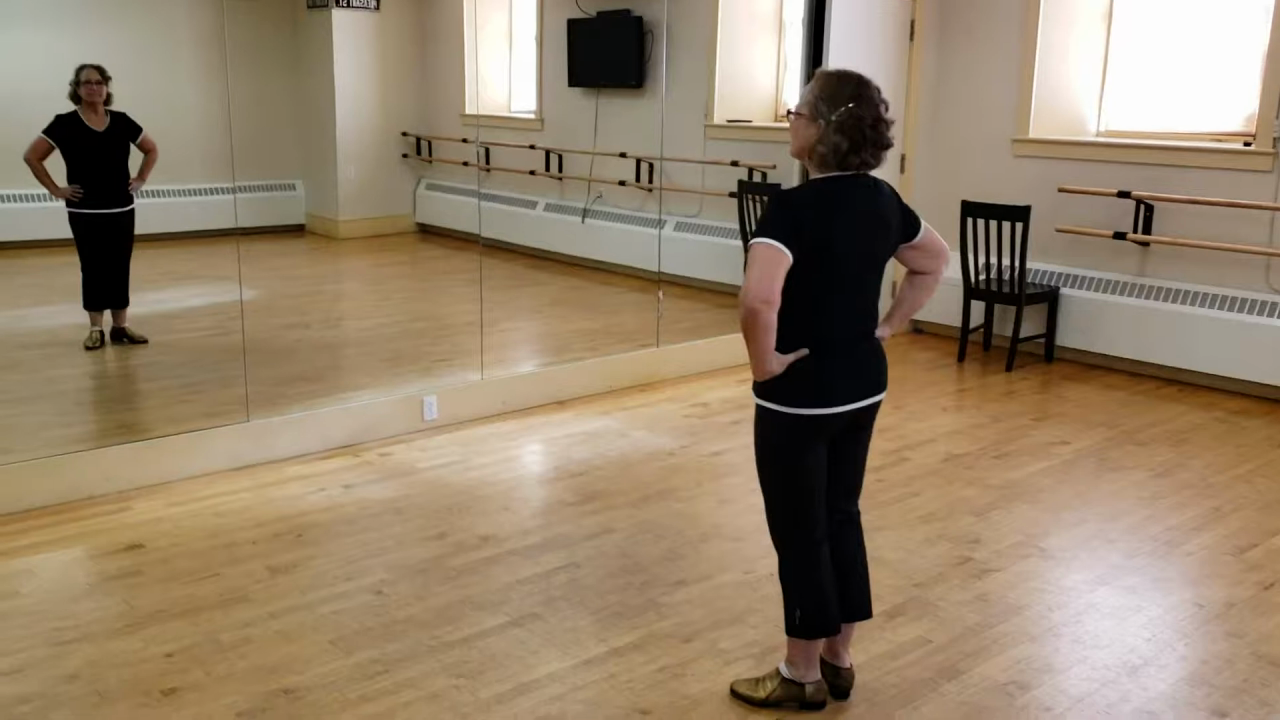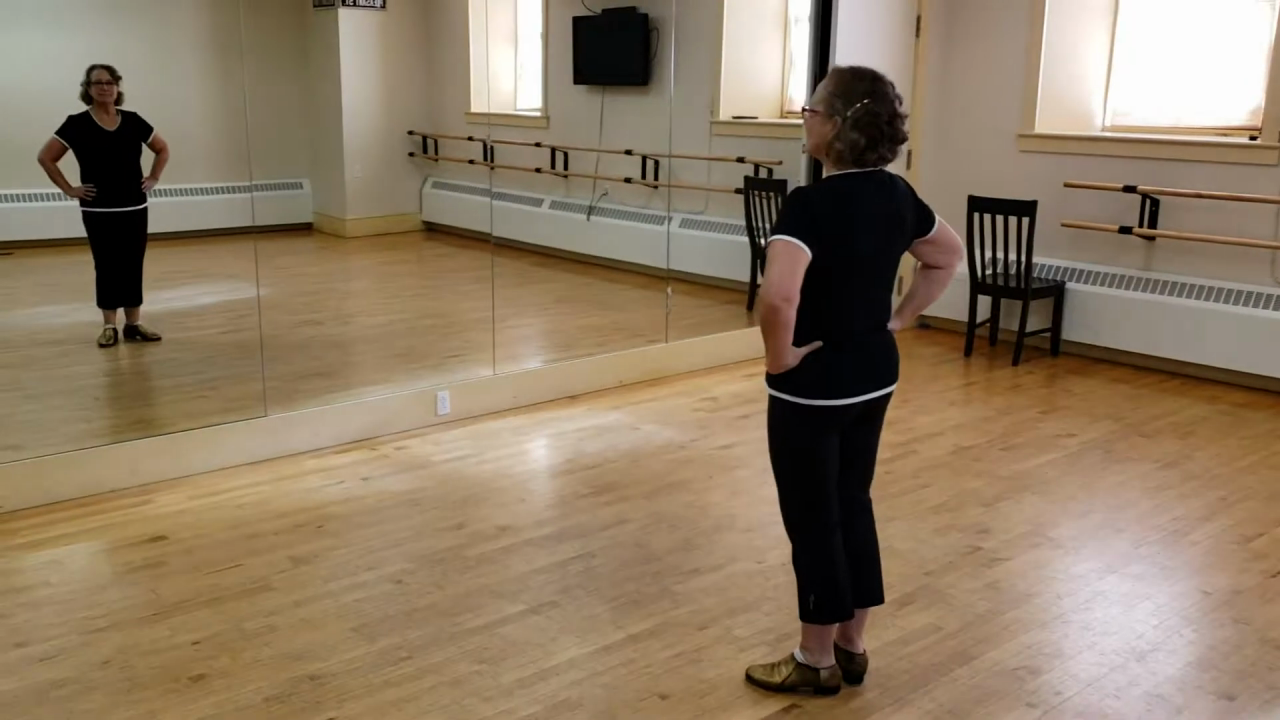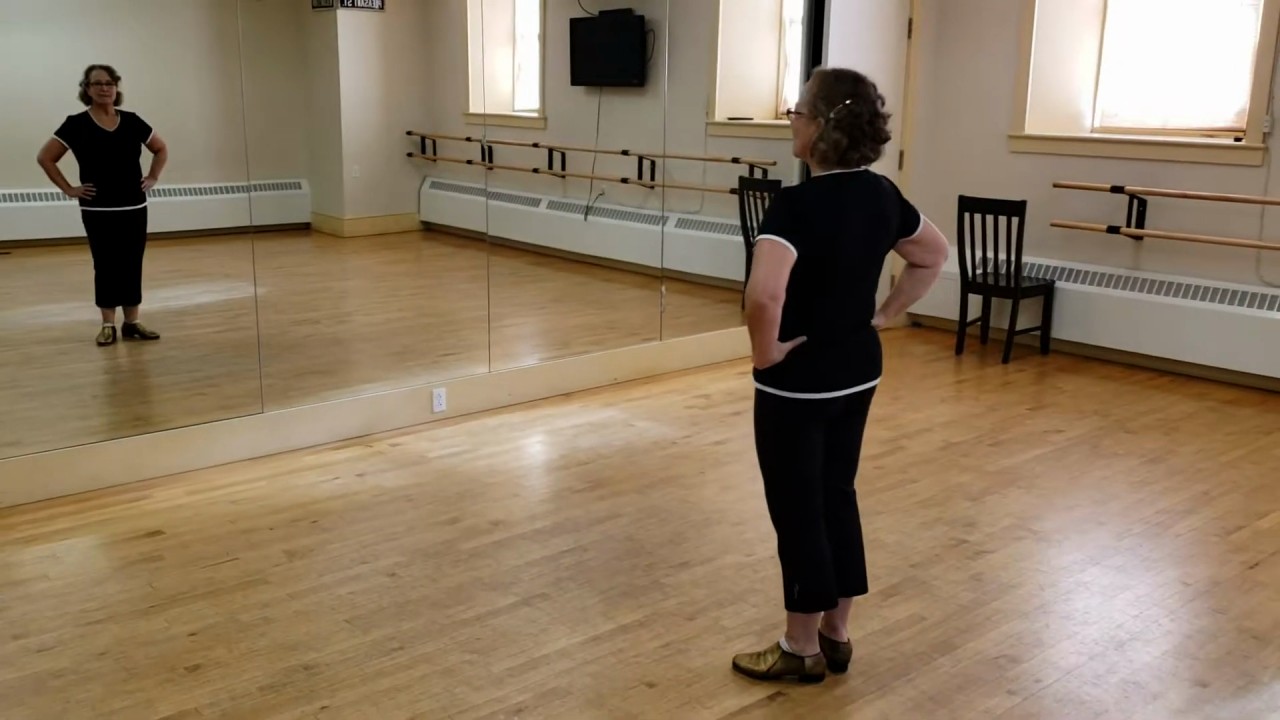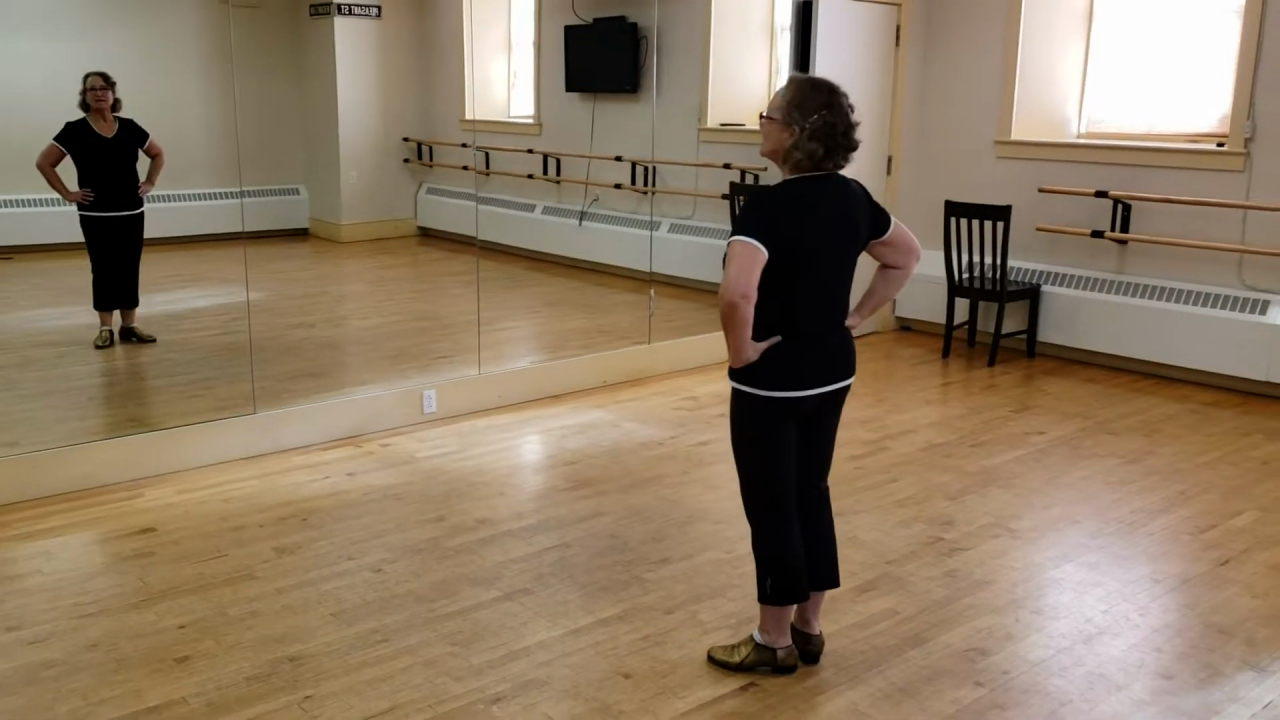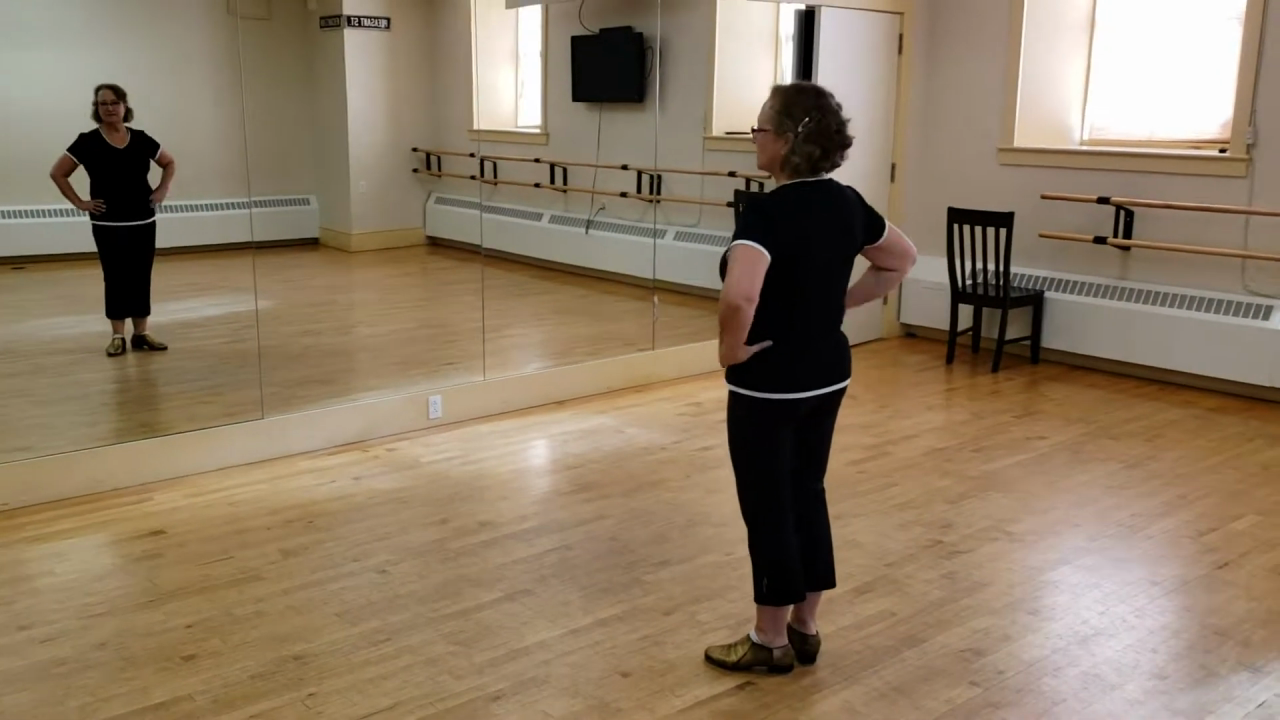
dt=0.4s
person 1, frame 1
left shoulder: (793, 207)
right shoulder: (880, 199)
left elbow: (758, 299)
right elbow: (935, 261)
left wrist: (765, 361)
left hip: (800, 396)
right hip: (863, 385)
left knee: (799, 530)
right knee: (841, 516)
left ankle: (803, 676)
right ankle: (839, 661)
person 1, frame 2
left shoulder: (810, 204)
right shoulder: (895, 194)
left elbow: (779, 296)
right elbow: (949, 256)
left wrist: (779, 356)
left hip: (813, 387)
right hip: (874, 376)
left knee: (812, 518)
right knee: (853, 505)
left ankle: (817, 660)
right ankle: (852, 646)
person 1, frame 3
left shoulder: (797, 204)
right shoulder: (881, 194)
left elbow: (764, 294)
right elbow: (934, 254)
left wrist: (765, 351)
left hip: (797, 383)
right hip: (858, 371)
left knee: (797, 510)
right knee: (837, 496)
left ankle: (802, 649)
right ankle: (836, 635)
person 1, frame 4
left shoulder: (768, 205)
right shoulder: (850, 196)
left elbow: (737, 293)
right elbow: (907, 255)
left wrist: (740, 351)
right wrist: (856, 315)
left hip: (773, 381)
right hip: (833, 371)
left knee: (771, 506)
right knee: (811, 493)
left ankle: (774, 641)
right ankle: (809, 628)
person 1, frame 5
left shoulder: (766, 211)
right shoulder: (844, 202)
left elbow: (740, 297)
right elbow: (901, 259)
left wrist: (731, 350)
left hip: (769, 384)
right hip: (828, 374)
left knee: (768, 507)
right knee: (807, 494)
left ankle: (770, 641)
right ankle: (805, 628)
person 2, frame 1
left shoulder: (122, 122)
right shoulder: (65, 124)
left elbow: (151, 149)
right elbow: (32, 156)
left wrist: (141, 179)
right wrist: (55, 189)
left hip: (121, 209)
right hip: (85, 212)
left knee: (120, 268)
right knee: (93, 269)
left ankle: (121, 326)
right ankle: (96, 329)
person 2, frame 2
left shoulder: (133, 121)
right shoulder: (77, 124)
left elbow: (162, 149)
right elbow: (45, 157)
left wrist: (153, 178)
right wrist: (69, 189)
left hip: (134, 208)
right hip: (98, 210)
left knee: (133, 266)
right knee: (107, 267)
left ankle: (134, 324)
right ankle: (109, 327)
person 2, frame 3
left shoulder: (132, 122)
right shoulder: (76, 125)
left elbow: (161, 149)
right elbow: (45, 157)
left wrist: (153, 178)
right wrist: (68, 189)
left hip: (134, 207)
right hip: (98, 210)
left knee: (132, 265)
right knee: (106, 266)
left ankle: (132, 322)
right ankle: (108, 325)
person 2, frame 4
left shoulder: (129, 128)
right shoulder: (75, 131)
left elbow: (158, 154)
right elbow: (44, 162)
left wrist: (150, 183)
right wrist: (67, 194)
left hip: (131, 212)
right hip: (96, 214)
left knee: (129, 269)
right knee: (103, 270)
left ankle: (129, 325)
right ankle: (105, 329)
person 2, frame 5
left shoulder: (141, 139)
right shoulder: (88, 142)
left elbow: (169, 162)
right elbow: (57, 172)
left wrist: (162, 189)
right wrist: (79, 202)
left hip: (143, 221)
right hip: (108, 224)
left knee: (141, 277)
right knee: (115, 278)
left ankle: (141, 333)
right ankle: (117, 336)
